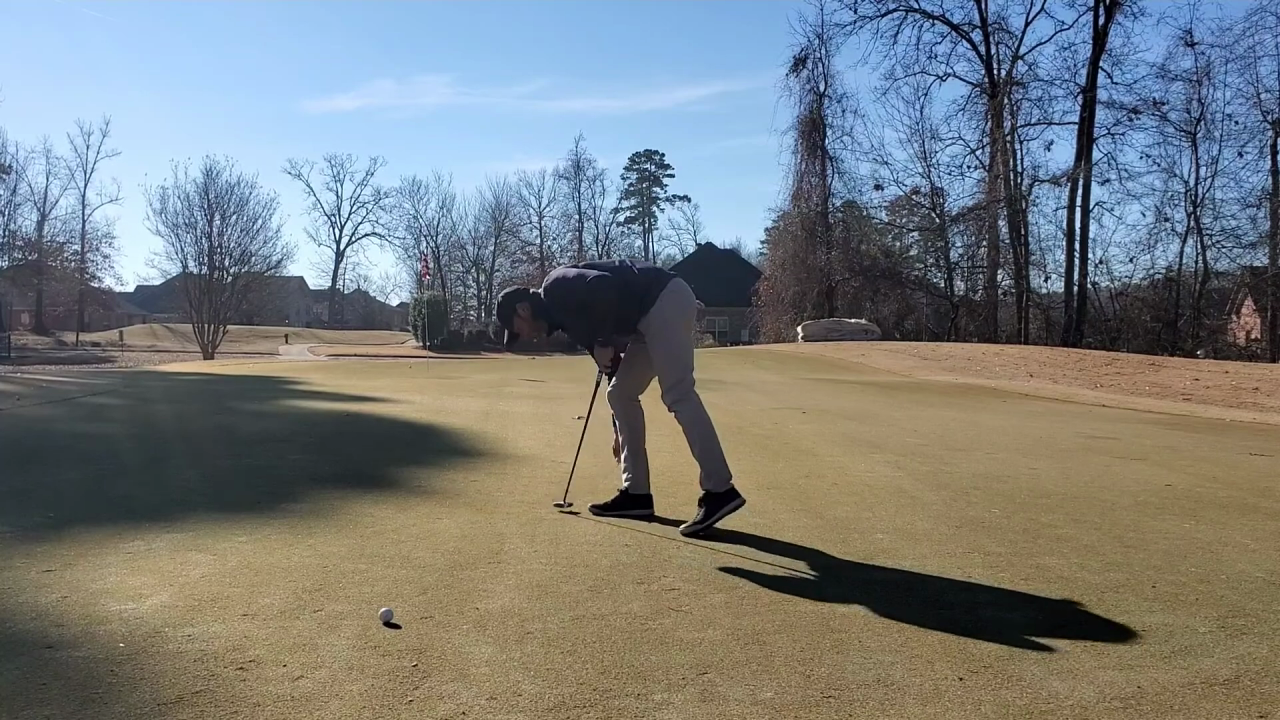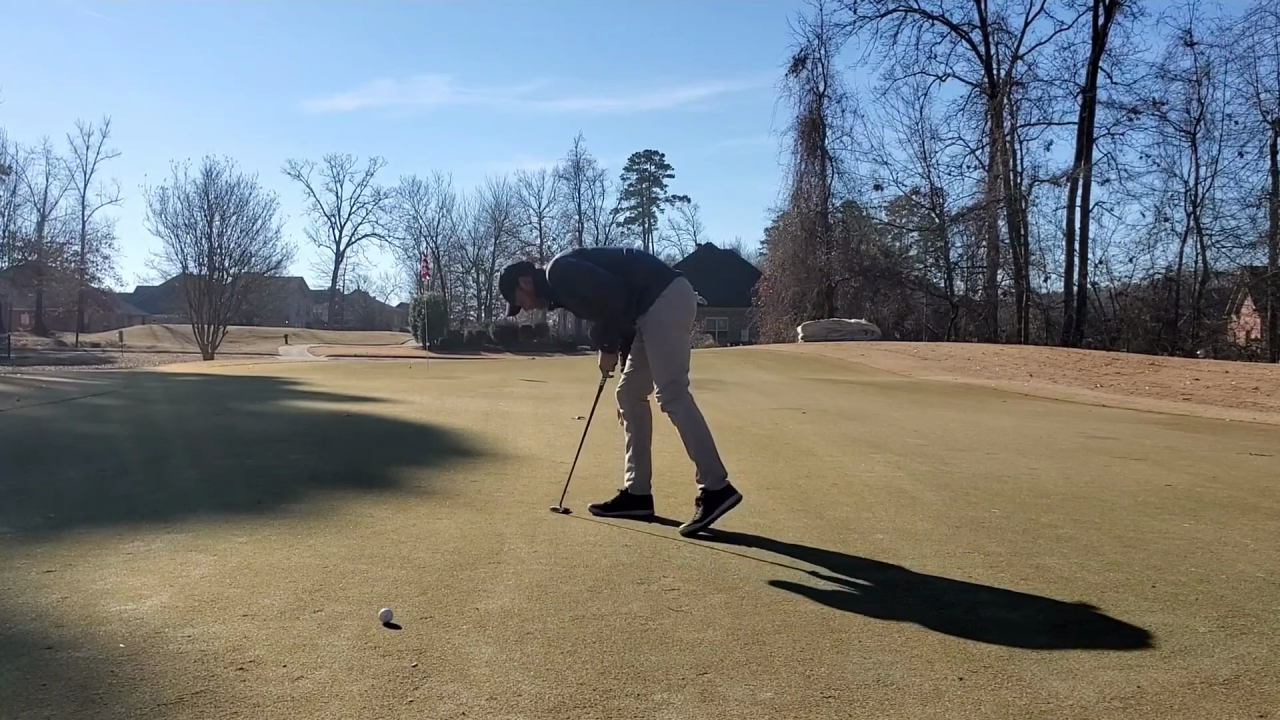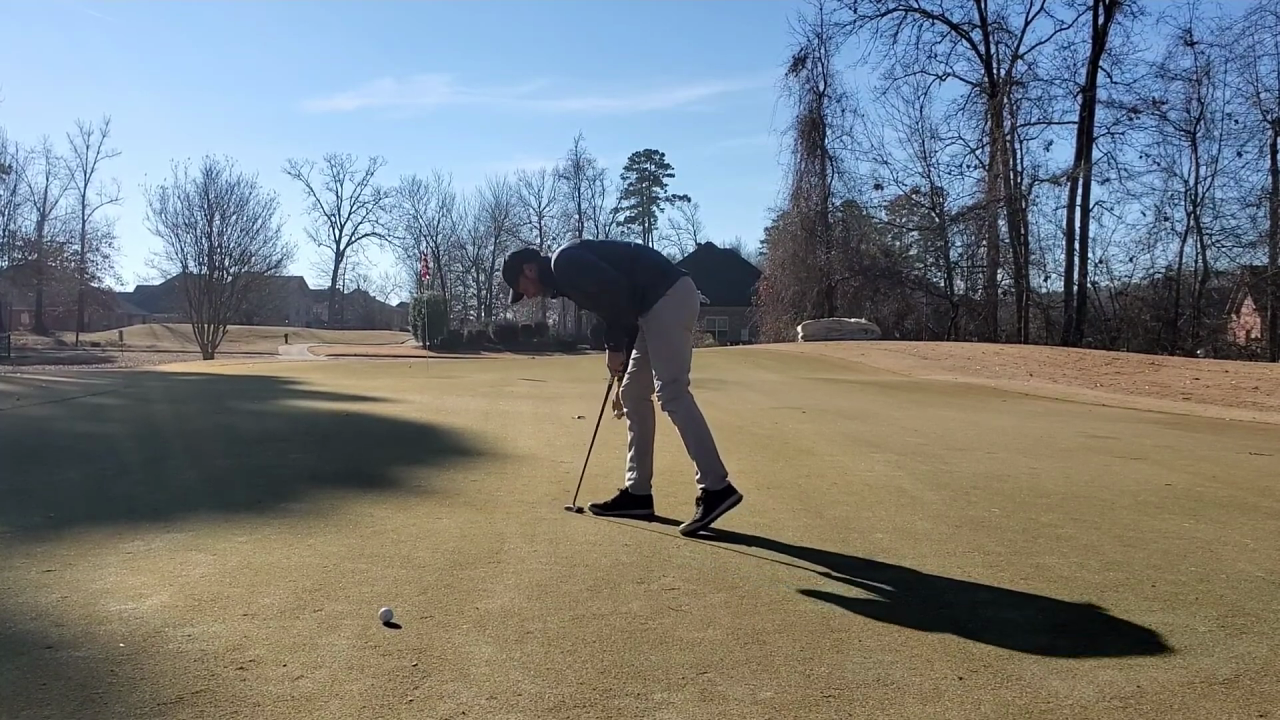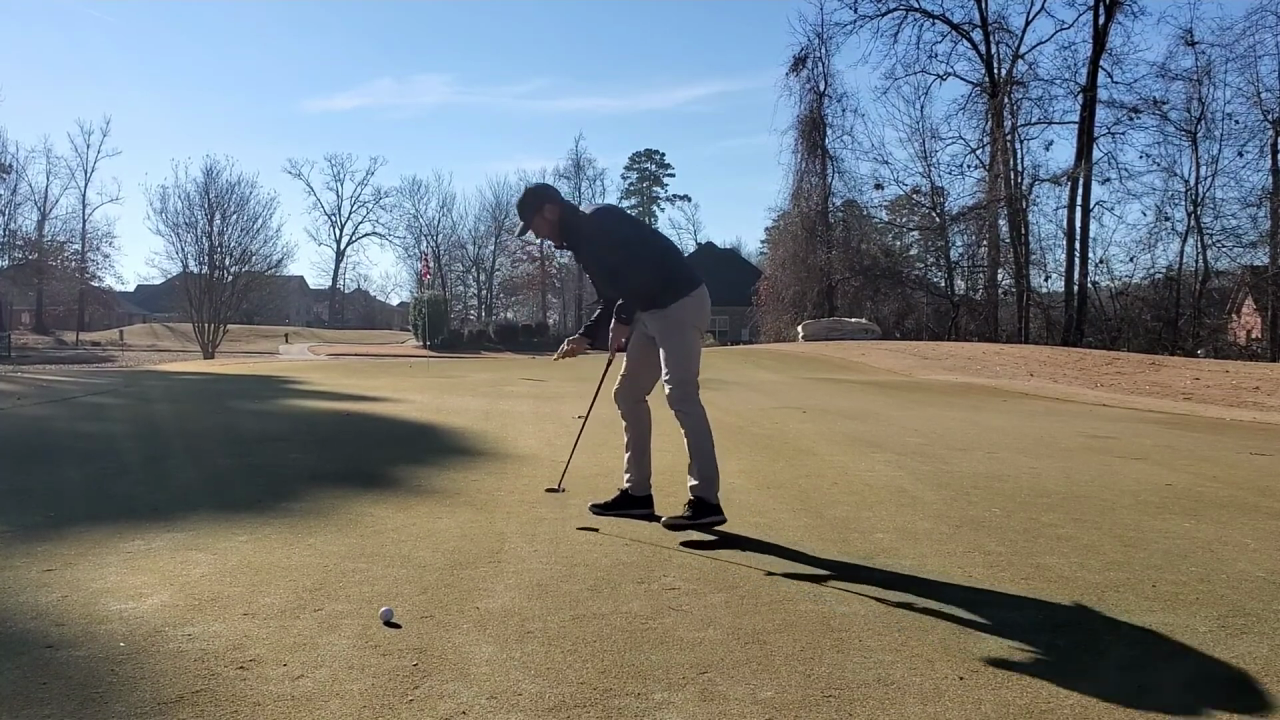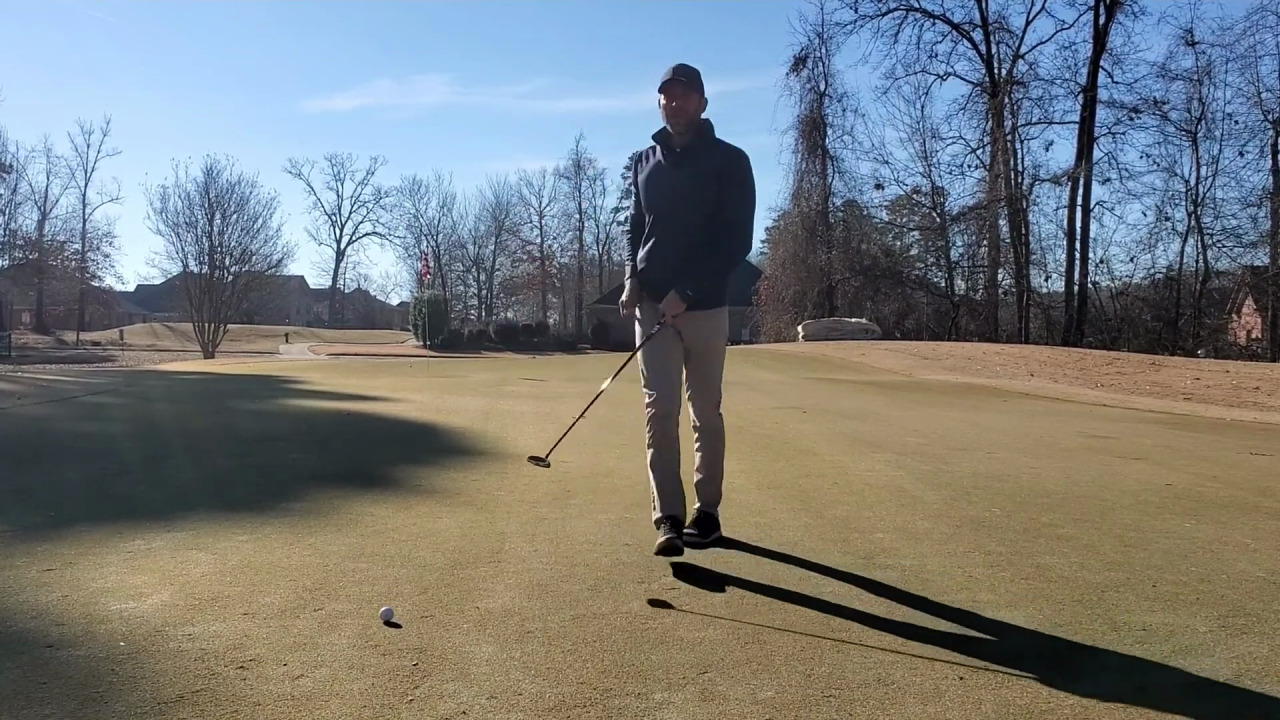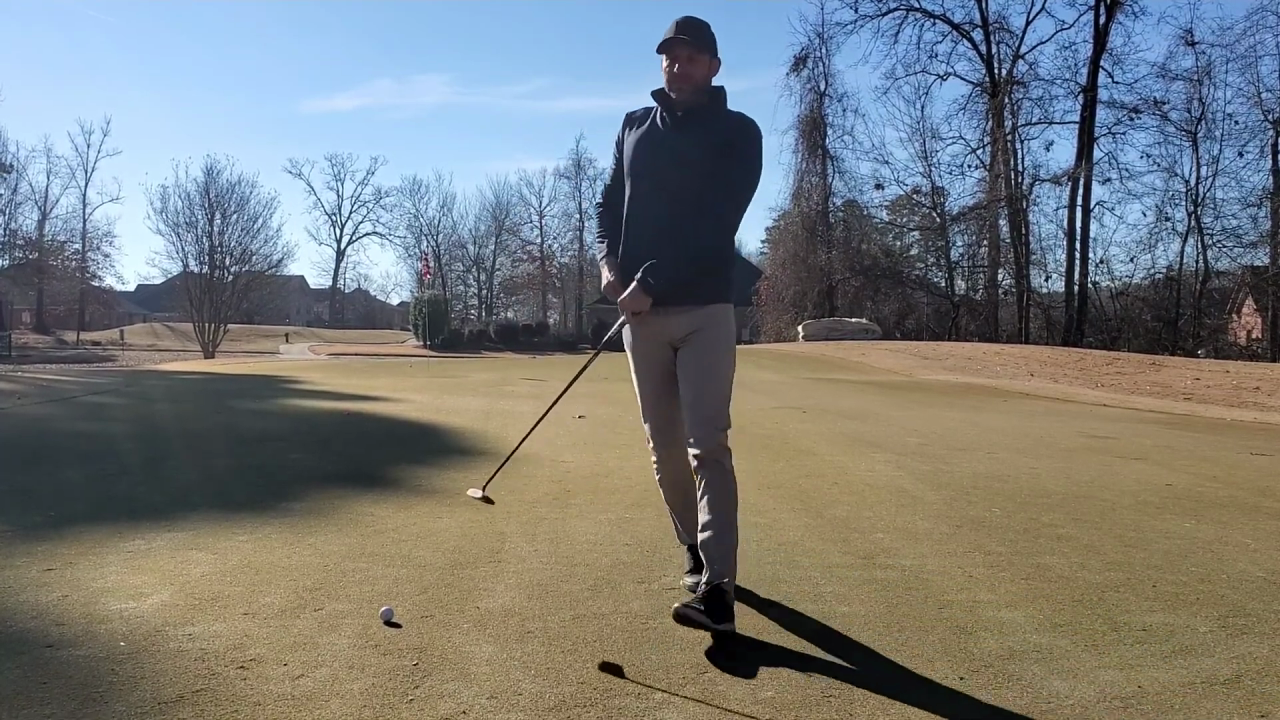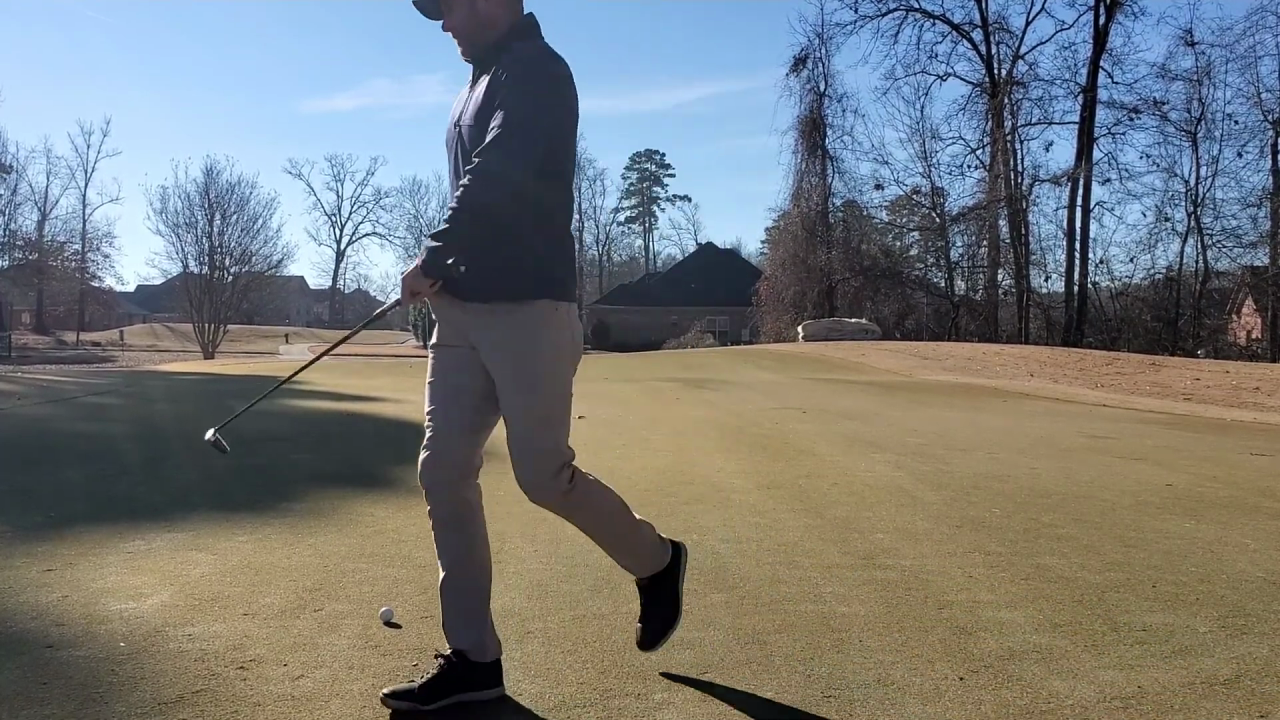
dt=0.7s
person 1, frame 1
left shoulder: (556, 290)
right shoulder: (566, 317)
left elbow: (603, 285)
right elbow: (610, 365)
left wrist: (603, 342)
right wrist: (621, 430)
left hip: (666, 301)
right hip: (650, 316)
left knee: (678, 395)
right knee: (620, 393)
left ankle: (719, 492)
right ankle: (636, 493)
person 1, frame 2
left shoulder: (560, 272)
right shoulder: (563, 289)
left elbow: (612, 292)
right elbow: (618, 317)
left wrist: (606, 347)
left hip: (665, 299)
right hip: (656, 307)
left knee: (671, 394)
right knee: (630, 393)
left ankle: (716, 489)
right ankle: (637, 494)
person 1, frame 3
left shoulder: (564, 262)
right shoulder: (566, 277)
left elbow: (616, 288)
right elbow: (618, 314)
left wrist: (613, 348)
right wrist: (623, 374)
left hip: (669, 297)
right hip: (660, 304)
left knee: (671, 393)
right knee: (634, 394)
left ankle: (716, 489)
right ankle: (637, 493)
person 1, frame 4
left shoulder: (600, 221)
right shoulder: (580, 243)
left elbow: (643, 267)
right elbow: (613, 299)
left wrist: (622, 318)
right wrist: (585, 337)
left hip: (681, 303)
right hip: (651, 312)
left knee: (681, 393)
right knee: (627, 394)
left ankle: (705, 501)
right ankle: (636, 493)
person 1, frame 5
left shoulder: (729, 161)
right shoulder: (644, 161)
left elbow: (738, 241)
left wrist: (686, 293)
right wrist: (631, 279)
left hip: (705, 307)
right hip: (652, 304)
left knee: (706, 413)
right knee: (661, 408)
left ankle: (707, 511)
right ankle: (670, 521)
person 1, frame 6
left shoulder: (736, 132)
right shoulder: (635, 125)
left elbow: (716, 224)
right elbow: (609, 204)
left wrist: (649, 282)
right wrist: (610, 265)
left hip: (704, 311)
right hip: (642, 312)
left knee: (706, 442)
right knee: (665, 445)
left ankle: (719, 588)
right ankle: (694, 539)
person 1, frame 7
left shoulder: (535, 71)
right shoulder: (485, 80)
left elbow: (494, 179)
left wrist: (433, 262)
right wrist: (442, 271)
left hip: (530, 306)
right hip: (463, 310)
left knee: (543, 475)
right knee: (442, 474)
left ankle: (654, 559)
right ankle: (472, 658)
